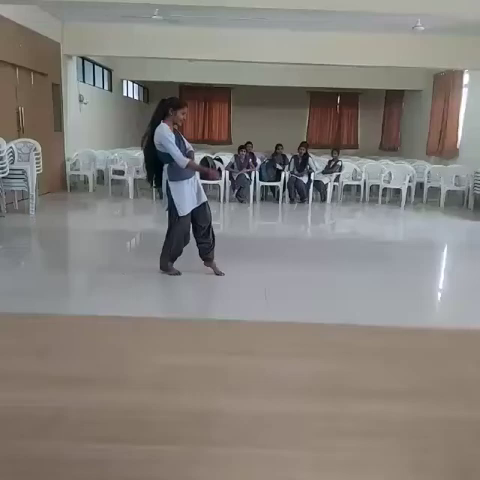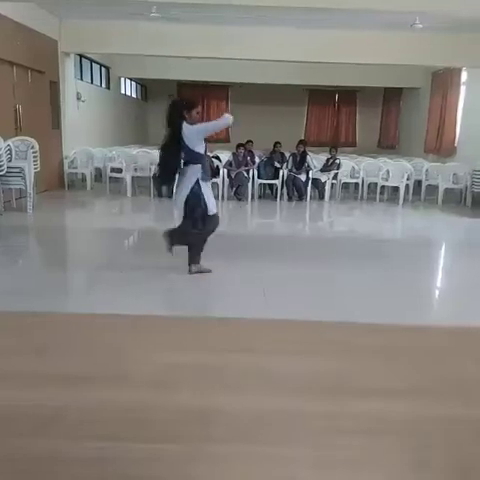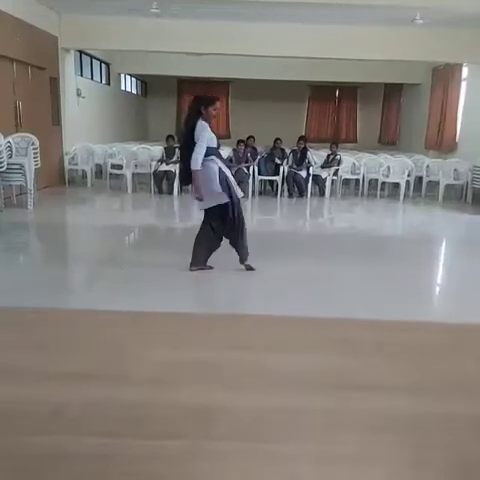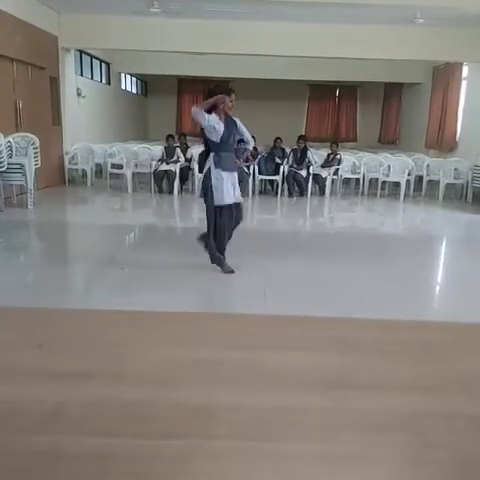
dt=0.5s
person 1, frame 1
left shoulder: (175, 131)
right shoulder: (162, 132)
left elbow: (189, 149)
right elbow: (181, 160)
left wrist: (194, 166)
right wrist: (207, 171)
left hip: (190, 180)
right hip: (177, 183)
left knee: (203, 219)
right knee: (180, 225)
left ankle: (209, 259)
right ankle: (166, 263)
person 1, frame 2
left shoulder: (181, 130)
right shoulder: (194, 130)
right elbow: (227, 120)
right wrist: (227, 116)
left hip: (197, 179)
right hip: (196, 181)
left knee: (196, 222)
right knee: (208, 222)
left ankle: (194, 263)
right ankle: (173, 236)
person 1, frame 3
left shoulder: (201, 126)
right shoulder: (203, 128)
right elbow: (195, 160)
right wrist: (197, 186)
left hip: (210, 174)
right hip: (215, 172)
left knee: (214, 220)
right knee: (234, 217)
left ankle: (198, 261)
right ankle: (243, 257)
person 1, frame 4
left shoulder: (234, 121)
right shoulder: (209, 120)
left elbow: (250, 141)
right elbow: (195, 112)
right wrist: (214, 100)
left hip: (231, 170)
right hip: (216, 170)
left knee: (235, 214)
right knee: (223, 215)
left ankle: (207, 238)
right ankle: (218, 258)
